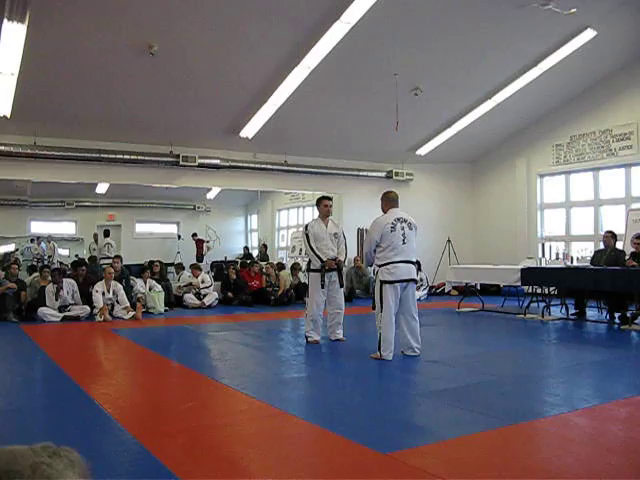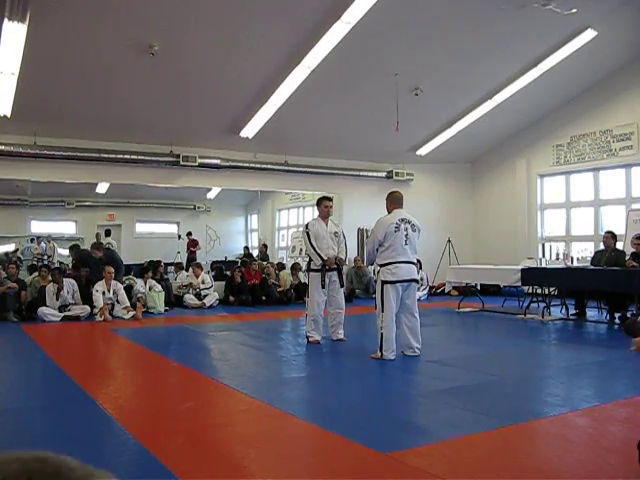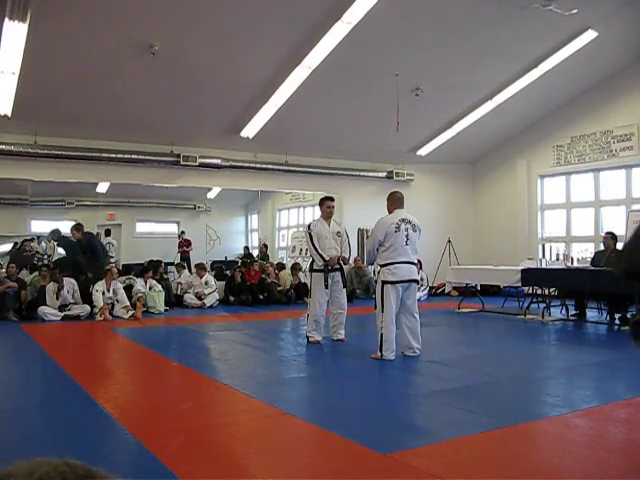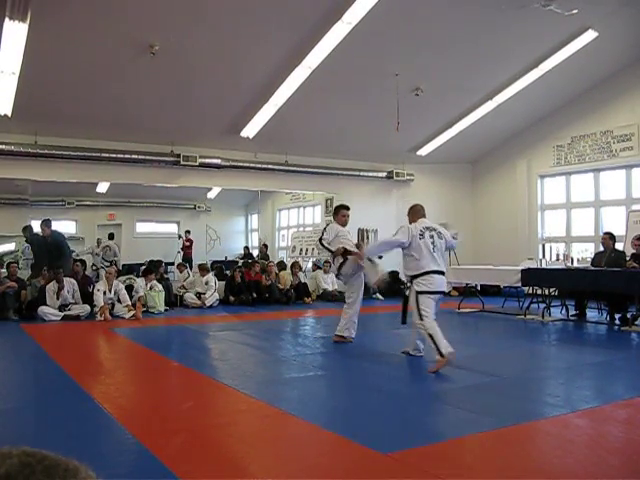
dt=1s
person 1, frame 1
left shoulder: (381, 222)
right shoulder: (411, 221)
left elbow: (368, 248)
left wrist: (369, 263)
left hip: (390, 272)
right hip: (409, 270)
left knee: (386, 313)
right knee: (409, 312)
left ankle: (385, 352)
right ankle: (413, 348)
person 1, frame 2
left shoulder: (384, 222)
right shoulder: (414, 223)
left elbow: (371, 247)
left wrist: (370, 262)
left hip: (391, 272)
right hip: (411, 271)
left knee: (387, 313)
right knee: (410, 312)
left ankle: (386, 352)
right ankle: (412, 348)
person 1, frame 3
left shoulder: (385, 222)
right shoulder: (415, 223)
left elbow: (371, 247)
left wrist: (370, 261)
left hip: (391, 272)
right hip: (411, 271)
left knee: (387, 314)
right knee: (410, 313)
left ankle: (386, 352)
right ankle: (413, 348)
person 1, frame 4
left shoulder: (409, 230)
right shoulder: (440, 231)
left elbow: (391, 241)
right elbow: (452, 244)
left wrist: (367, 252)
right wrist: (447, 232)
left hip: (423, 282)
right hip: (439, 281)
left knee: (424, 321)
right knee: (420, 316)
left ankle: (444, 353)
right ankle: (416, 348)
person 2, frame 1
left shoulder: (337, 227)
right shoulder: (310, 226)
left elbow: (342, 245)
right elbow: (310, 248)
left wrist: (340, 259)
right wrist: (324, 261)
left hip: (335, 270)
right hip: (317, 270)
left knee: (337, 304)
right knee: (315, 304)
left ankle: (336, 333)
right ankle: (312, 335)
person 2, frame 2
left shoulder: (337, 227)
right shoulder: (311, 226)
left elbow: (342, 245)
right elbow: (311, 247)
left wrist: (341, 258)
right wrist: (325, 260)
left hip: (334, 270)
right hip: (317, 269)
left knee: (338, 303)
right knee: (316, 304)
left ankle: (337, 333)
right ankle: (313, 334)
person 2, frame 3
left shoulder: (339, 227)
right shoulder: (313, 226)
left elbow: (346, 244)
right elbow: (313, 247)
left wrist: (345, 257)
right wrist: (327, 260)
left hip: (337, 270)
right hip: (320, 269)
left knee: (340, 304)
right knee: (317, 304)
left ankle: (338, 333)
right ankle: (314, 335)
person 2, frame 4
left shoulder: (345, 231)
right shoulder: (332, 227)
right elbow: (322, 243)
left wrist: (357, 247)
right wrist: (334, 252)
left hip: (349, 270)
right hip: (346, 262)
left knee: (353, 302)
left ankle: (341, 334)
